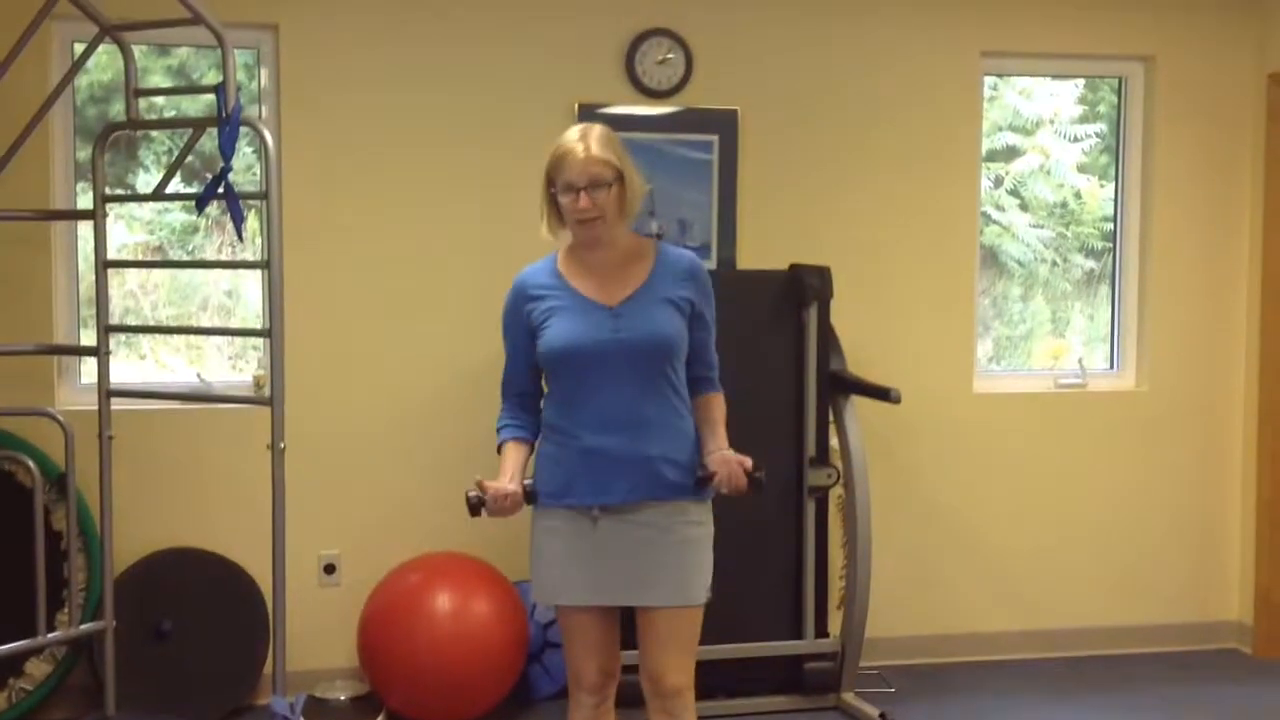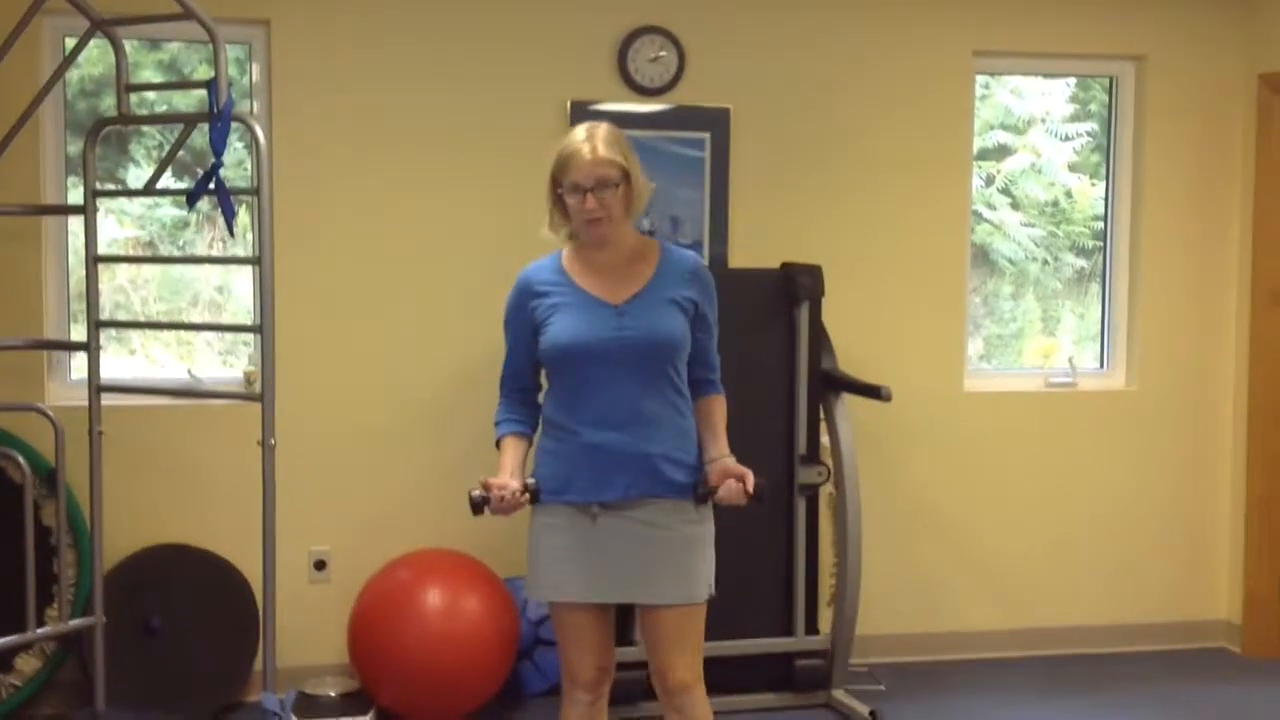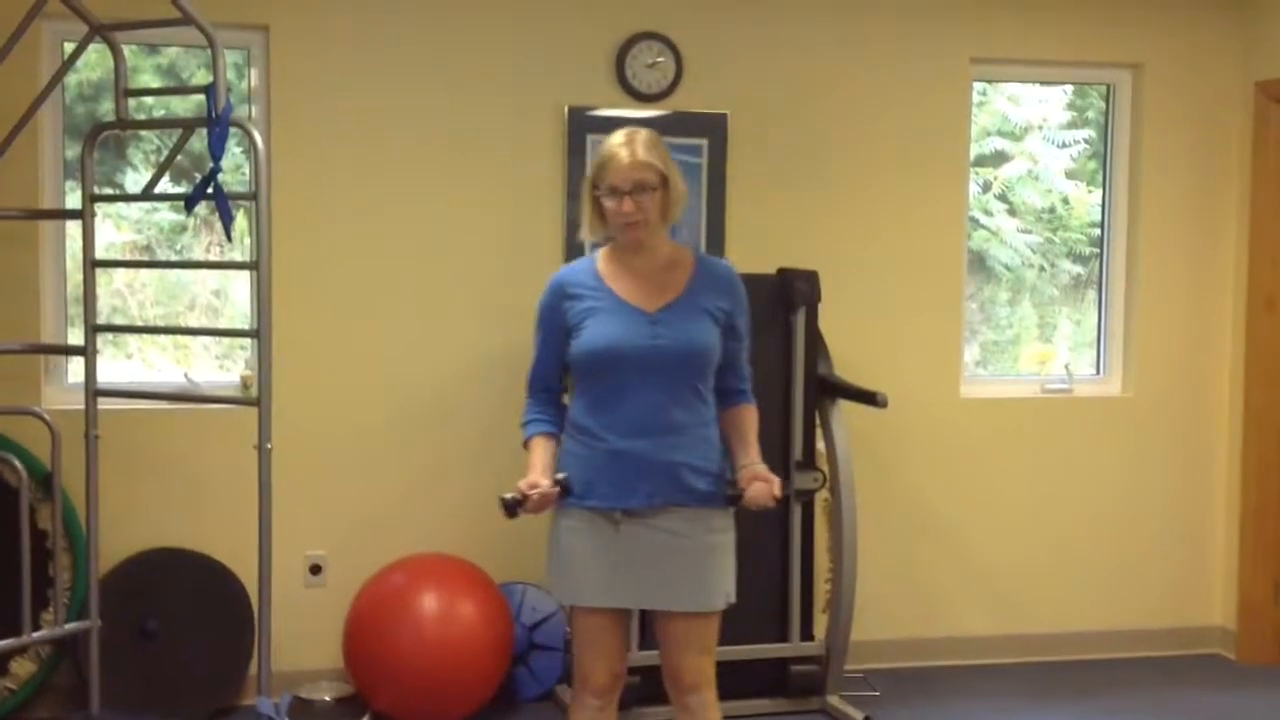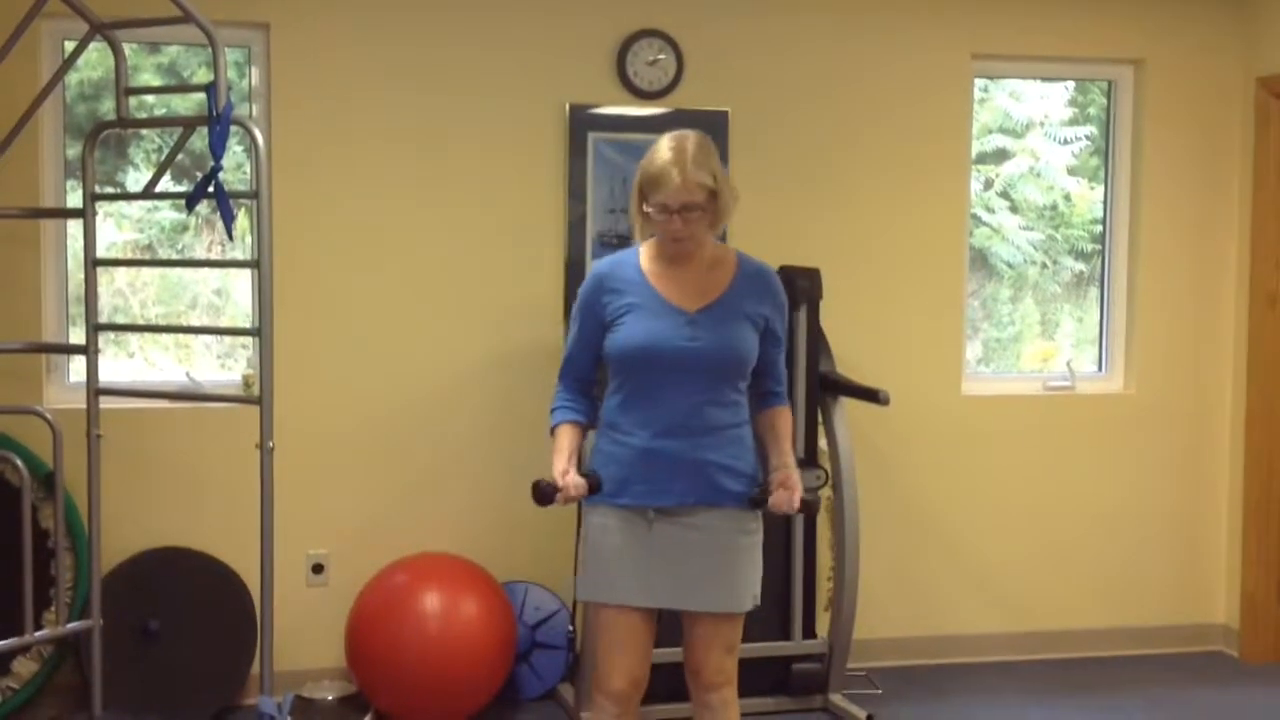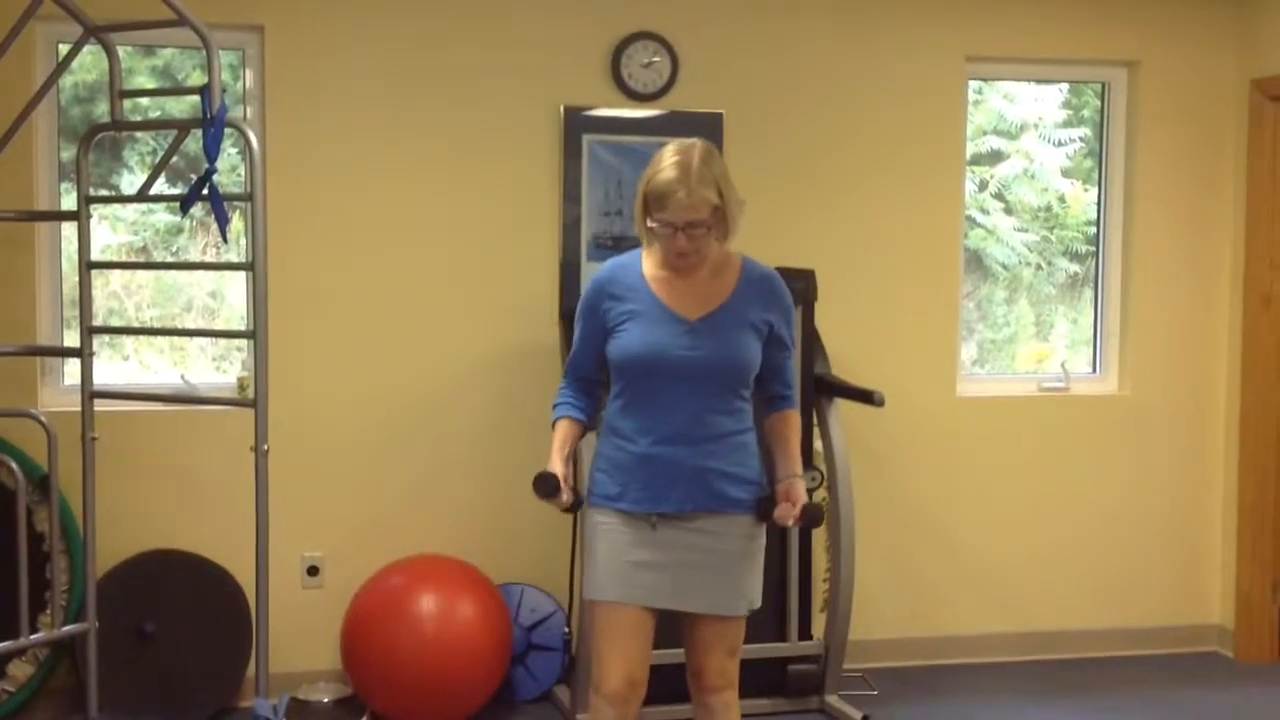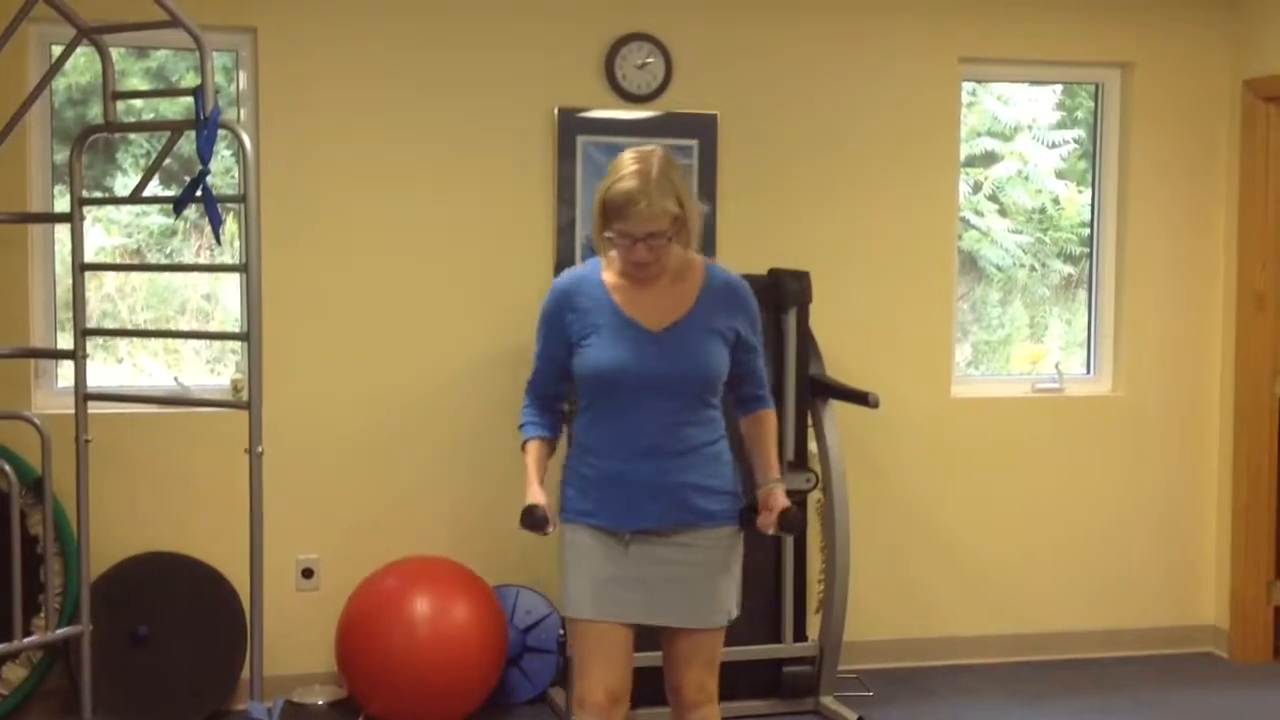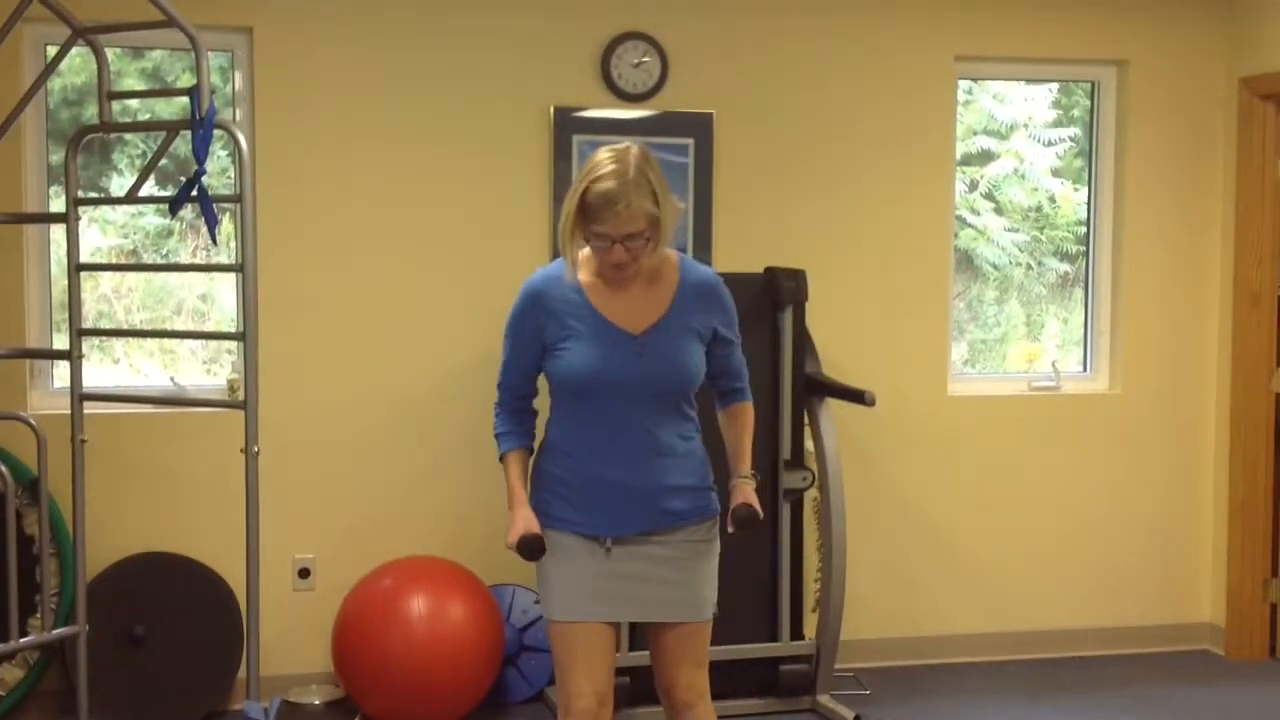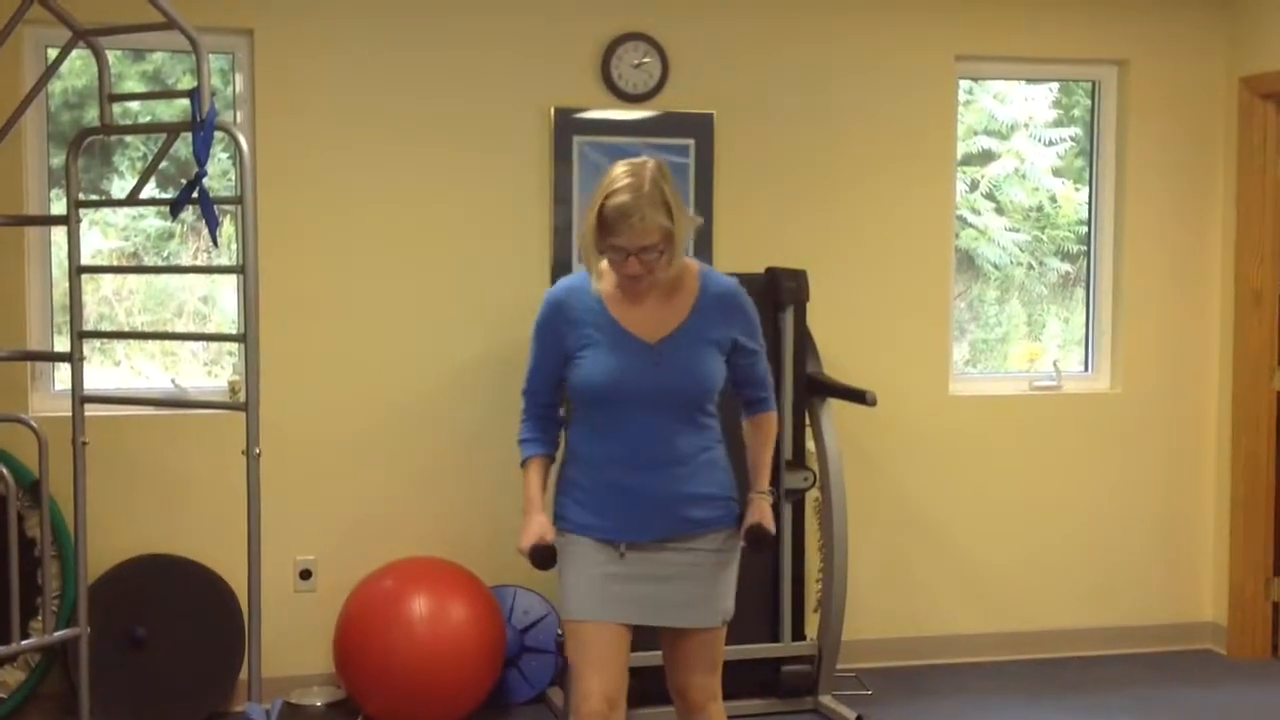
dt=0.3s
person 1, frame 1
left shoulder: (683, 273)
right shoulder: (532, 289)
left elbow: (704, 379)
right elbow: (520, 402)
left wrist: (718, 448)
right wrist: (509, 476)
left hip: (669, 503)
right hip: (572, 508)
person 1, frame 2
left shoulder: (686, 274)
right shoulder: (536, 286)
left elbow: (706, 381)
right elbow: (518, 397)
left wrist: (718, 456)
right wrist: (511, 473)
left hip: (669, 499)
right hip: (571, 504)
person 1, frame 3
left shoulder: (718, 284)
right shoulder: (569, 288)
left elbow: (733, 391)
right elbow: (544, 396)
left wrist: (749, 462)
right wrist: (539, 470)
left hip: (692, 506)
right hip: (593, 508)
person 1, frame 4
left shoulder: (758, 286)
right shoulder: (608, 281)
left elbow: (770, 392)
right elbow: (575, 386)
left wrist: (782, 465)
right wrist: (564, 460)
left hip: (721, 505)
right hip: (623, 504)
person 1, frame 5
left shoulder: (763, 291)
right shoulder: (611, 284)
left elbow: (779, 396)
right elbow: (580, 385)
left wrist: (790, 474)
right wrist: (559, 456)
left hip: (725, 511)
right hip: (625, 509)
person 1, frame 6
left shoulder: (728, 296)
right shoulder: (572, 295)
left elbow: (752, 396)
right elbow: (543, 400)
left wrist: (769, 480)
right wrist: (534, 482)
left hip: (700, 523)
right hip: (599, 525)
person 1, frame 7
left shoulder: (703, 291)
right shoulder: (545, 295)
left elbow: (733, 388)
right elbow: (513, 404)
left wrist: (743, 477)
right wrist: (519, 501)
left hip: (679, 524)
right hip: (577, 529)
person 1, frame 8
left shoulder: (725, 301)
right shoulder: (567, 305)
left elbow: (759, 398)
right elbow: (540, 413)
left wrist: (760, 491)
right wrist: (535, 508)
left hip: (698, 530)
right hip: (596, 533)
